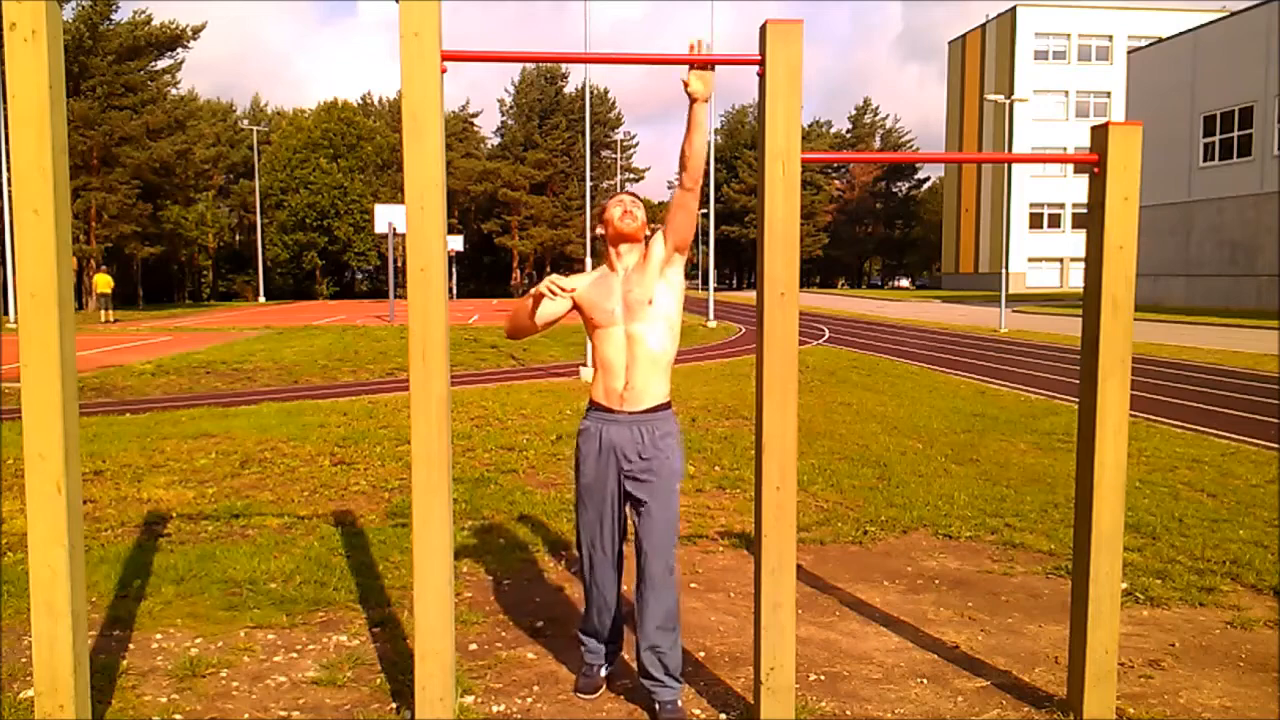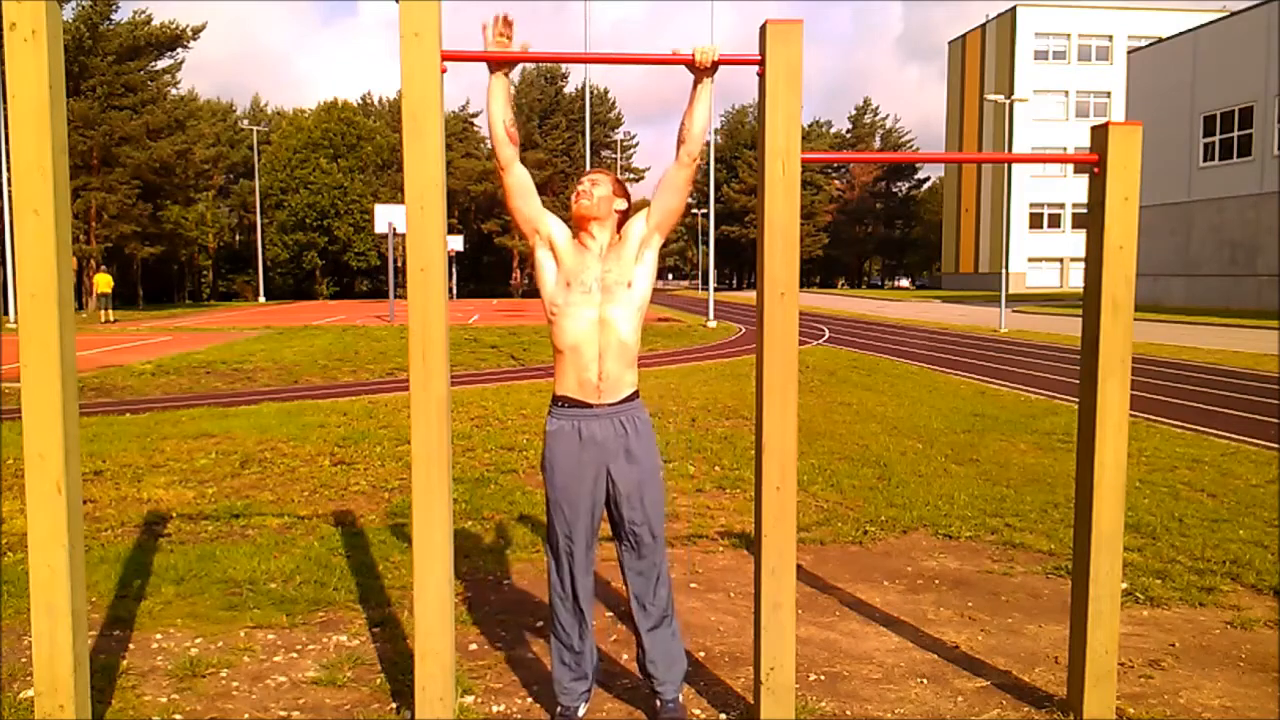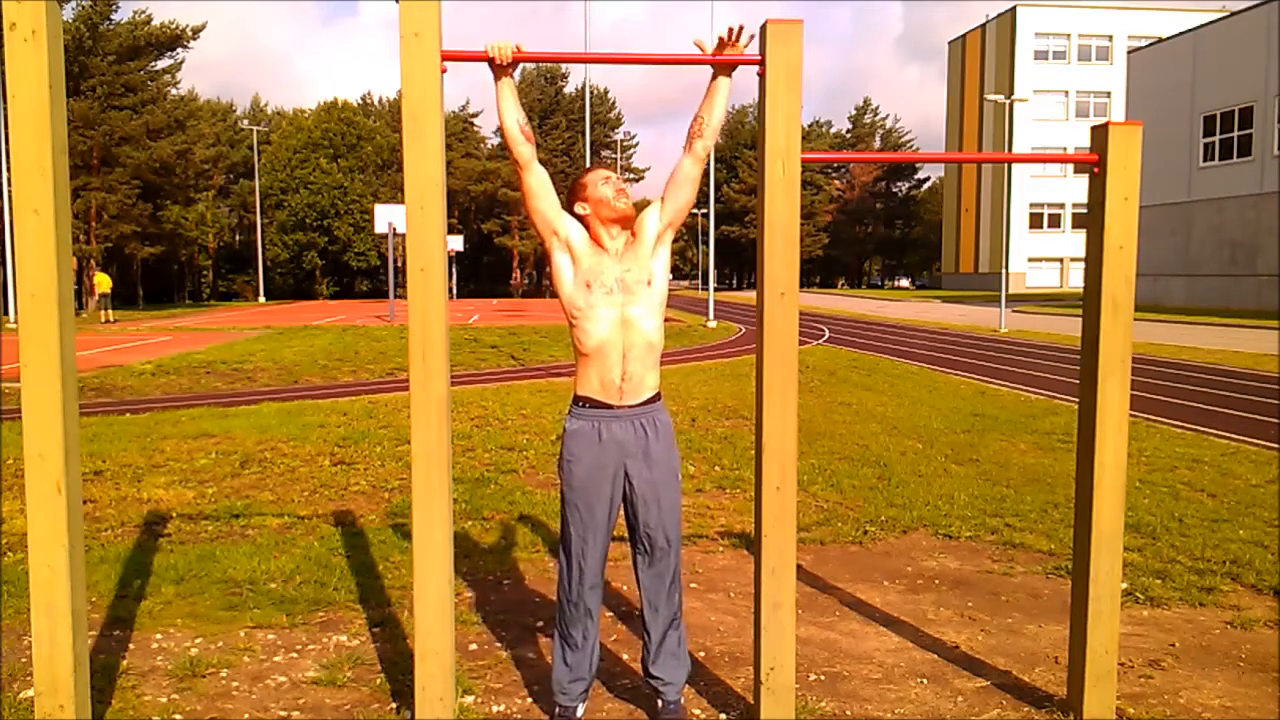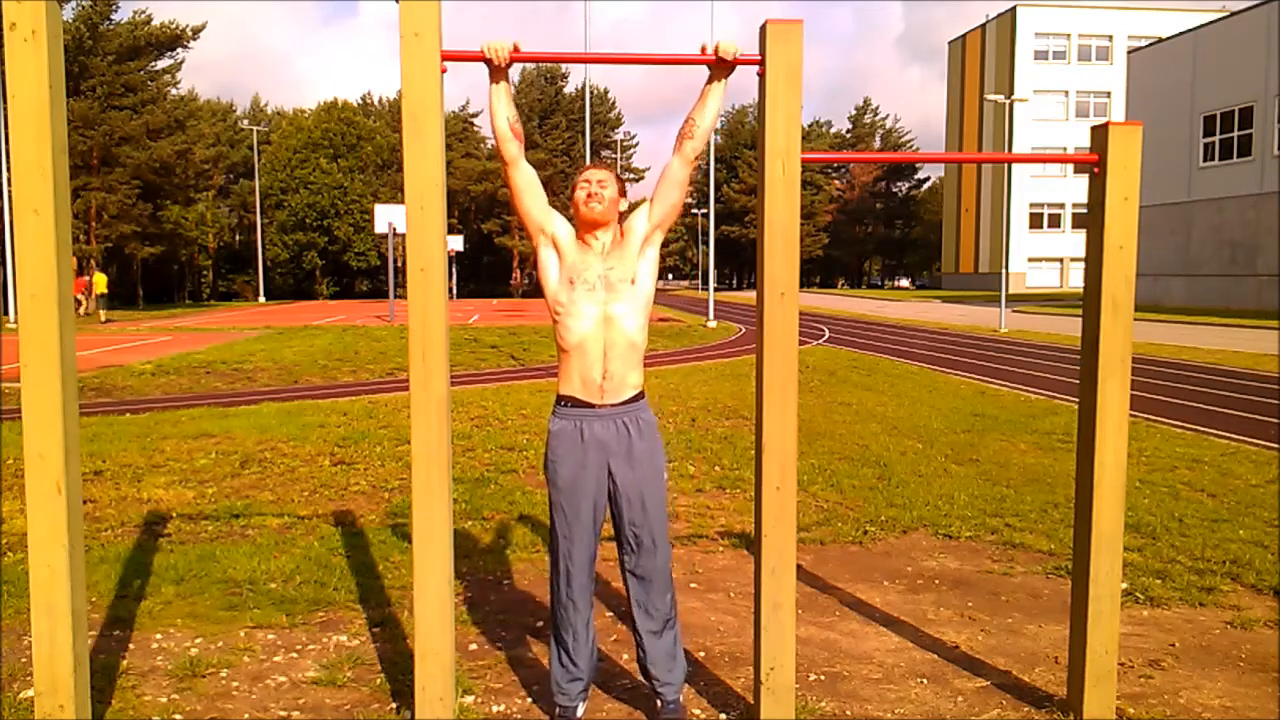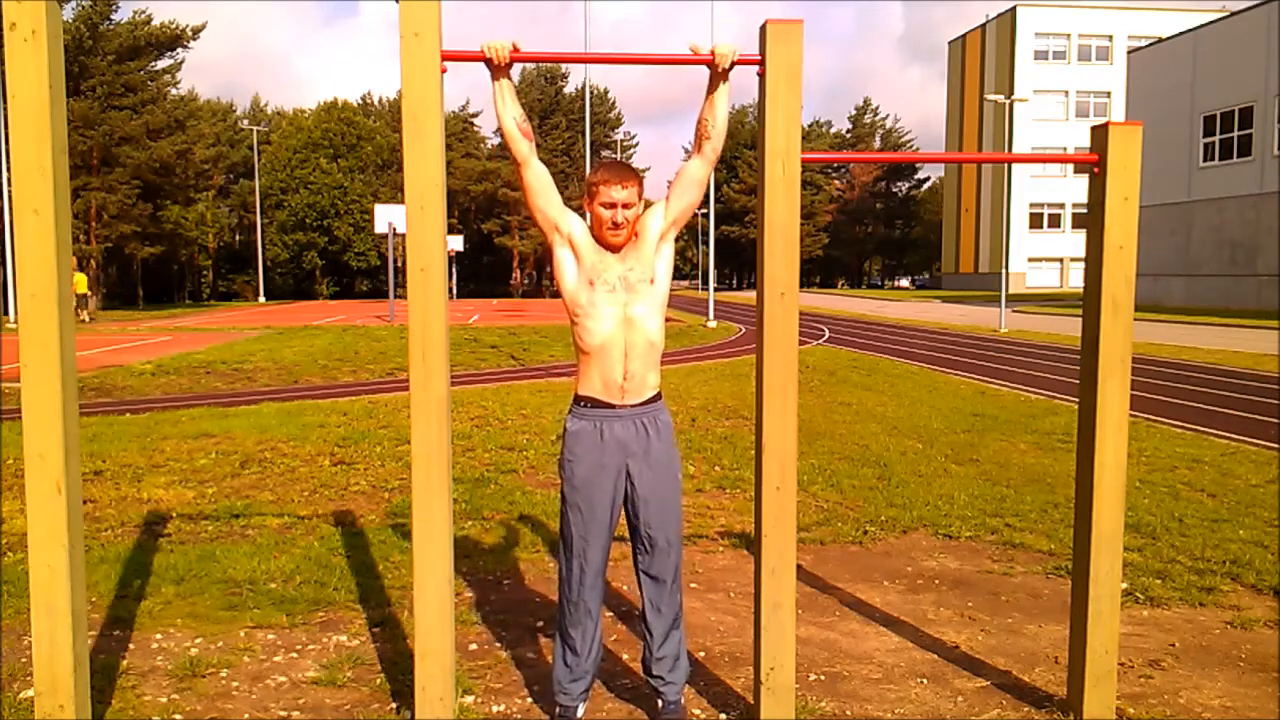
dt=1s
person 1, frame 1
left shoulder: (669, 260)
right shoulder: (582, 286)
left elbow: (690, 181)
right elbow: (514, 329)
left wrist: (699, 104)
right wrist: (540, 293)
left hip: (656, 433)
right hip: (599, 430)
left knee: (657, 561)
right knee: (599, 556)
right ankle: (599, 655)
person 1, frame 2
left shoulder: (642, 240)
right shoulder: (551, 241)
left elbow: (687, 156)
right elbow: (508, 156)
left wrist: (703, 80)
right wrist: (499, 73)
left hip: (629, 421)
right hip: (568, 424)
left knee: (647, 556)
right knee: (570, 562)
person 1, frame 3
left shoulder: (655, 234)
right shoulder: (567, 243)
left elbow: (696, 150)
right elbow: (525, 156)
left wrist: (720, 74)
right wrist: (503, 79)
left hip: (651, 423)
right hip: (589, 426)
left knee: (661, 558)
right knee: (581, 563)
person 1, frame 4
left shoulder: (644, 237)
right shoulder: (552, 241)
left elbow: (686, 152)
right elbow: (513, 155)
left wrist: (717, 78)
right wrist: (499, 77)
left hip: (634, 422)
right hip: (572, 425)
left knee: (650, 559)
right knee: (572, 564)
person 1, frame 5
left shoulder: (658, 235)
right shoulder: (568, 240)
left elbow: (704, 153)
right elbow: (525, 154)
left wrist: (718, 80)
right wrist: (501, 77)
left hip: (652, 423)
right hip: (589, 426)
left knee: (662, 559)
right knee: (583, 564)
